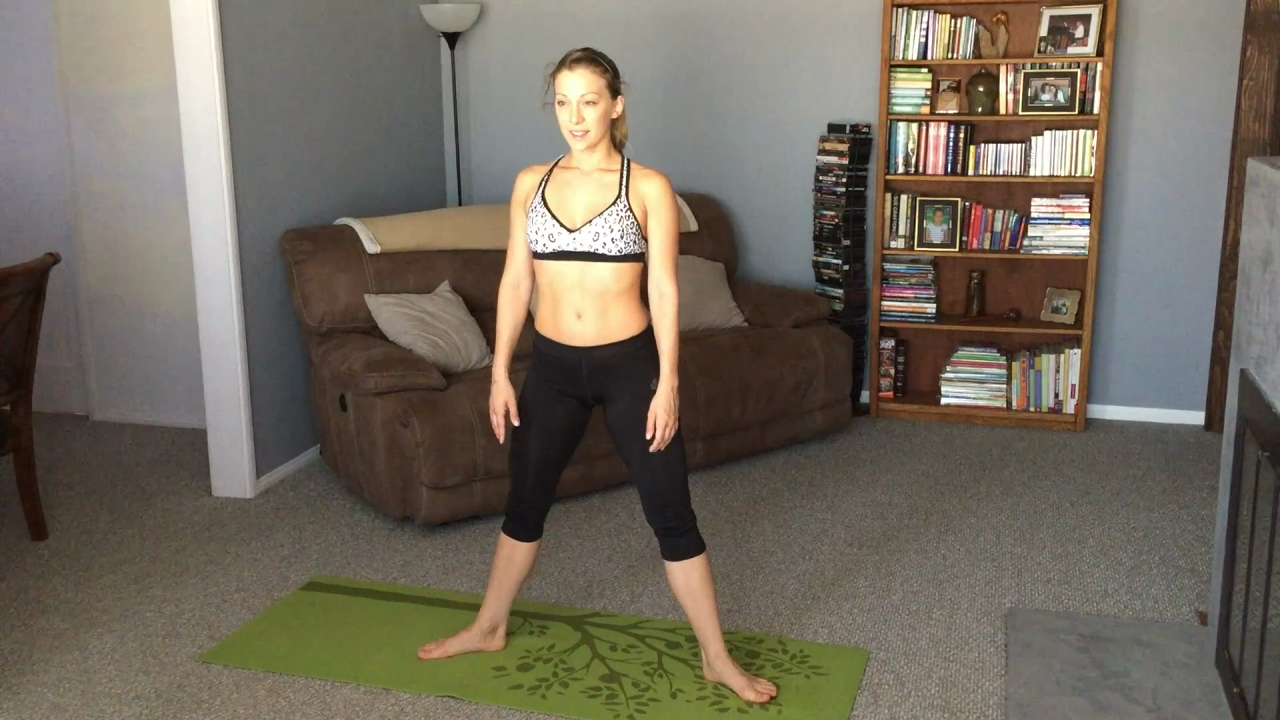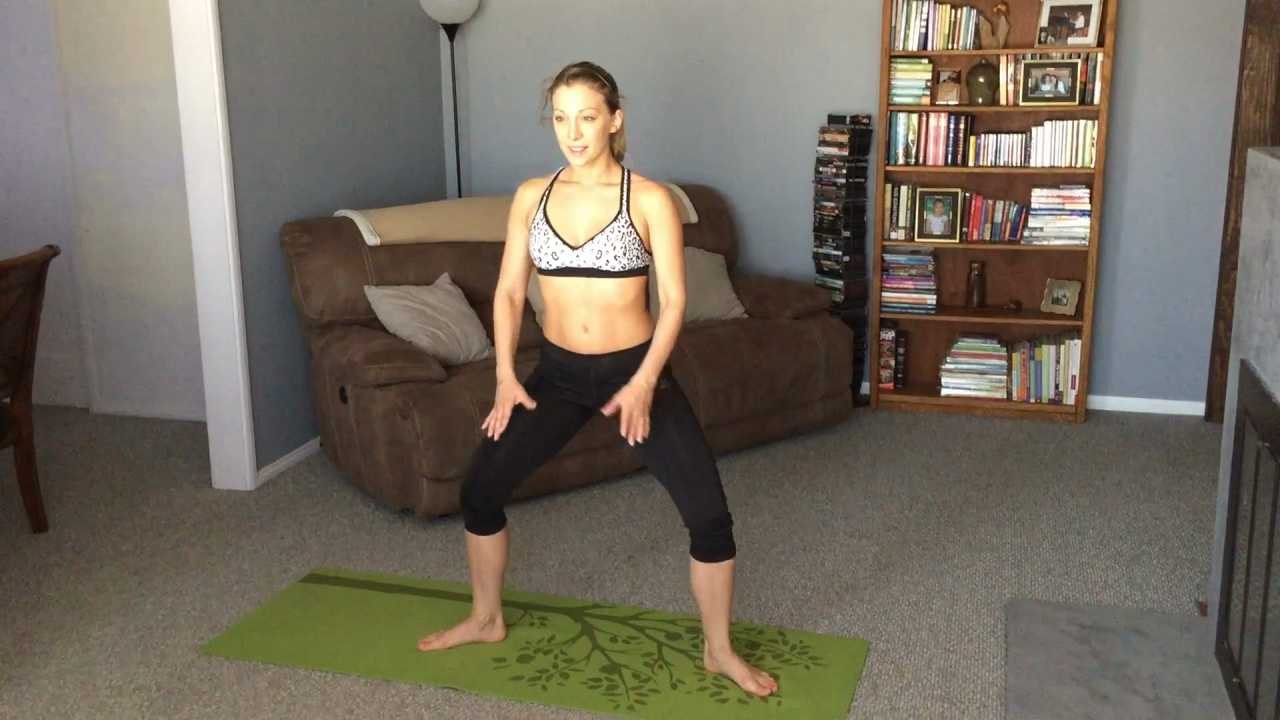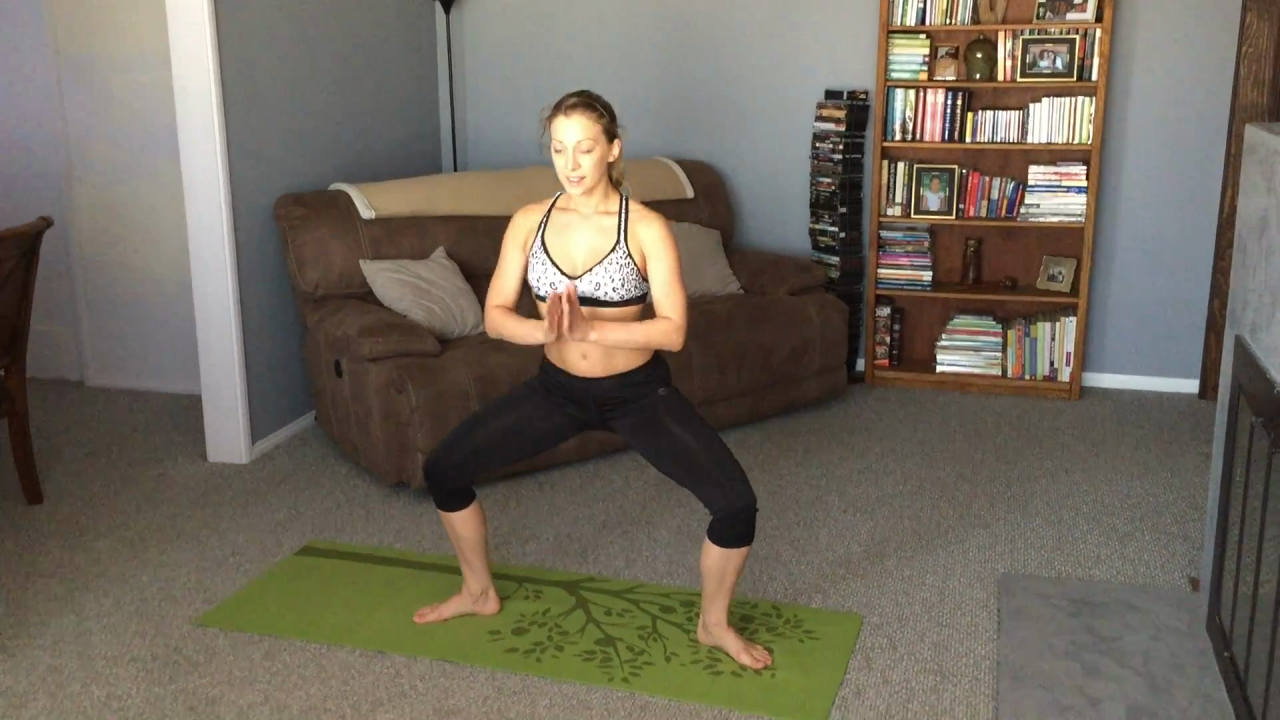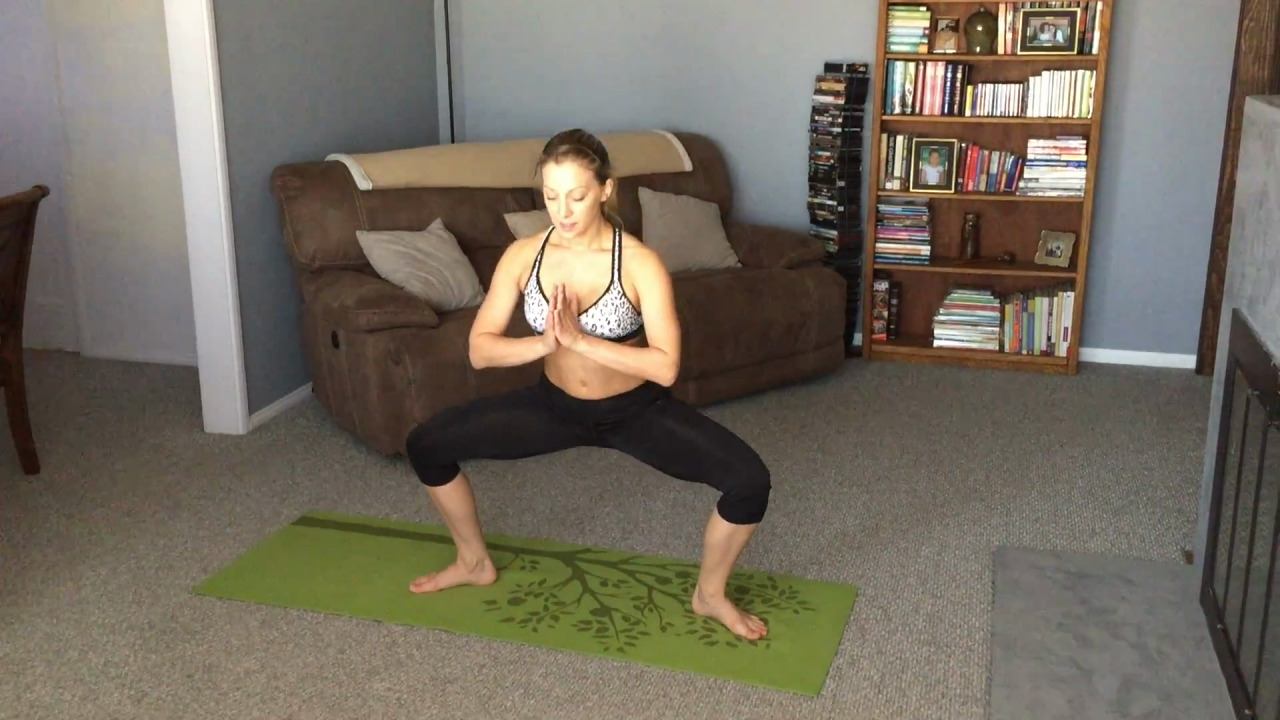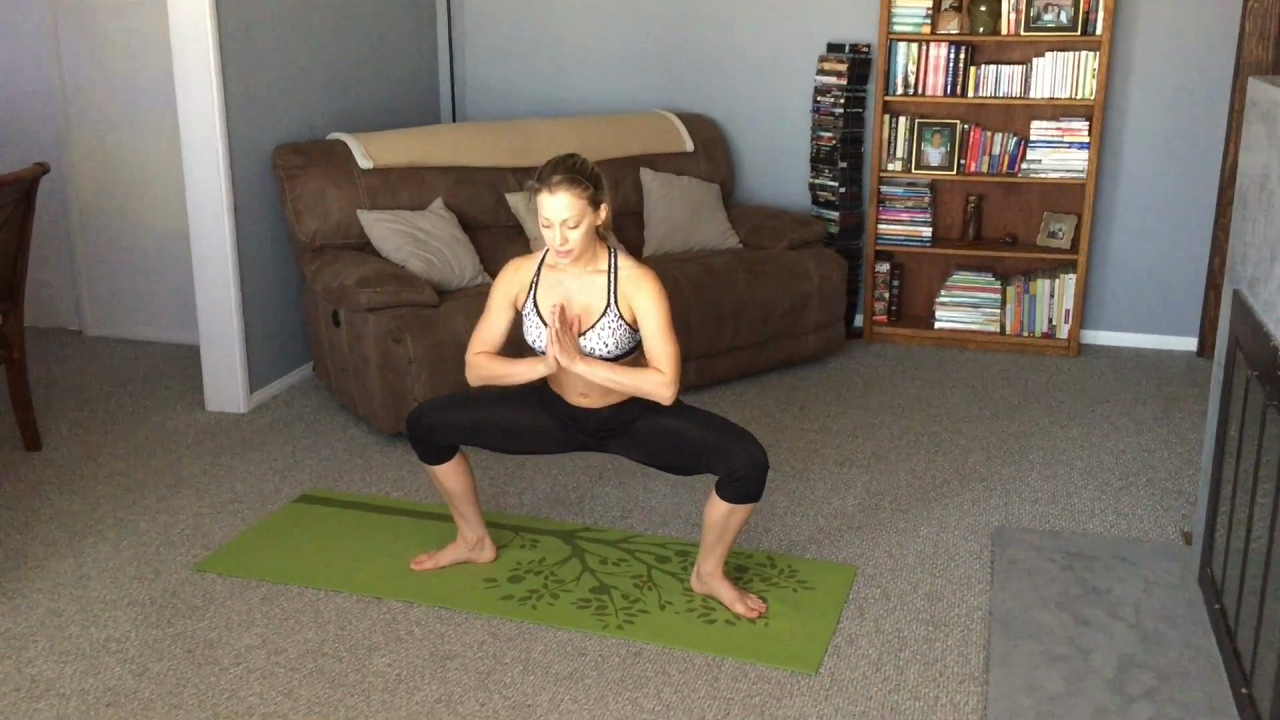
dt=0.5s
person 1, frame 1
left shoulder: (649, 187)
right shoulder: (531, 183)
left elbow: (664, 290)
right elbow: (515, 283)
left wrist: (668, 384)
right wrist: (500, 372)
left hip: (629, 365)
right hip: (552, 367)
left knee: (670, 514)
right knee: (525, 503)
left ankle: (716, 658)
right ankle: (488, 628)
person 1, frame 2
left shoulder: (650, 199)
right shoulder: (531, 196)
left elbow: (674, 300)
right elbow: (507, 292)
left wrist: (643, 385)
right wrist: (506, 377)
left hip: (636, 374)
right hip: (557, 372)
left knee: (709, 515)
right knee: (479, 492)
left ankle: (718, 650)
right ankle: (486, 619)
person 1, frame 3
left shoulder: (646, 227)
right shoulder: (528, 221)
left elbow: (674, 329)
right elbow: (494, 313)
left wrist: (590, 326)
right wrist: (542, 330)
left hip: (638, 390)
right hip: (557, 387)
left knee: (736, 503)
right knee: (443, 470)
left ankle: (714, 622)
right ankle: (478, 592)
person 1, frame 4
left shoulder: (640, 263)
right shoulder: (522, 255)
left elbow: (667, 368)
right elbow: (479, 349)
left wrist: (579, 341)
right wrist: (545, 344)
left hip: (636, 410)
right hip: (555, 404)
left knee: (750, 481)
right knee: (426, 445)
left ankle: (710, 593)
right ankle: (474, 562)
person 1, frame 5
left shoulder: (636, 282)
right shoulder: (518, 274)
left elbow: (666, 387)
right elbow: (476, 367)
left wrist: (578, 361)
right wrist: (545, 363)
left hip: (634, 417)
right hip: (555, 410)
left knee: (748, 462)
right knee: (425, 423)
left ankle: (708, 573)
right ankle: (474, 540)
